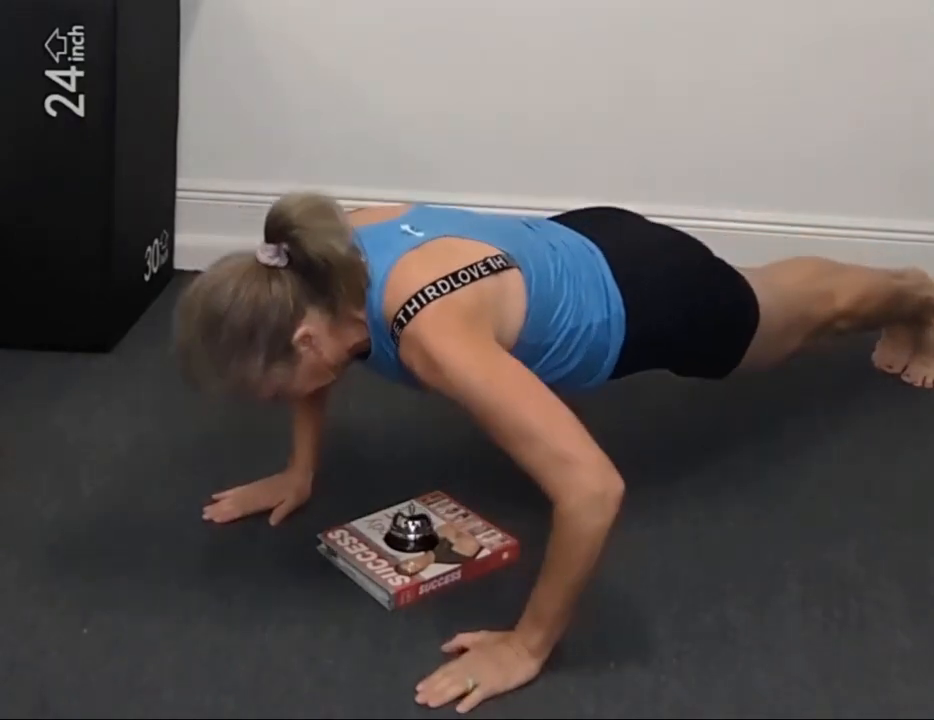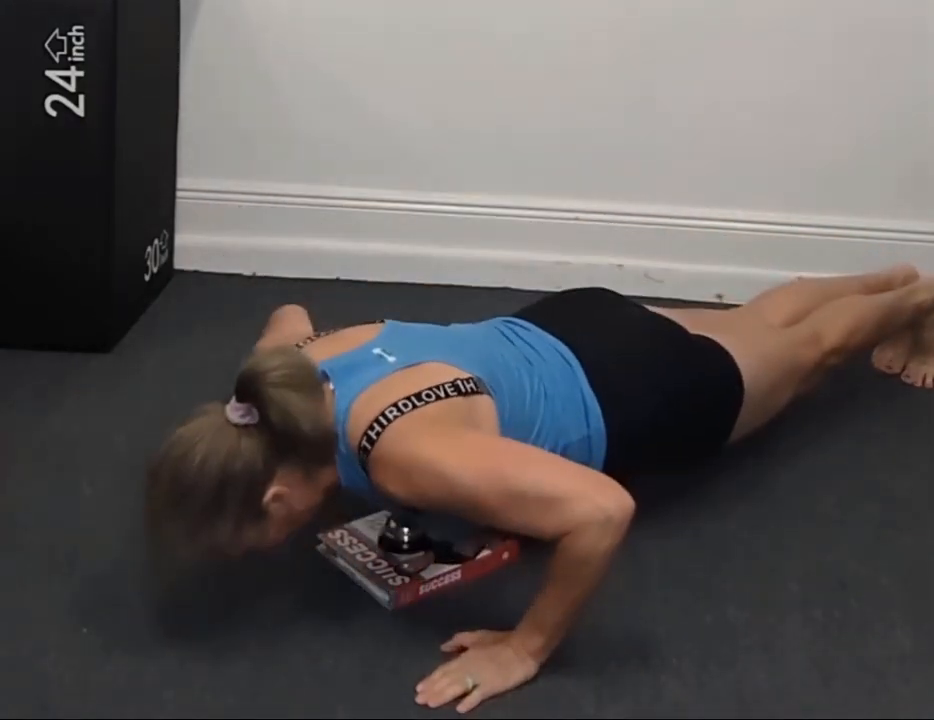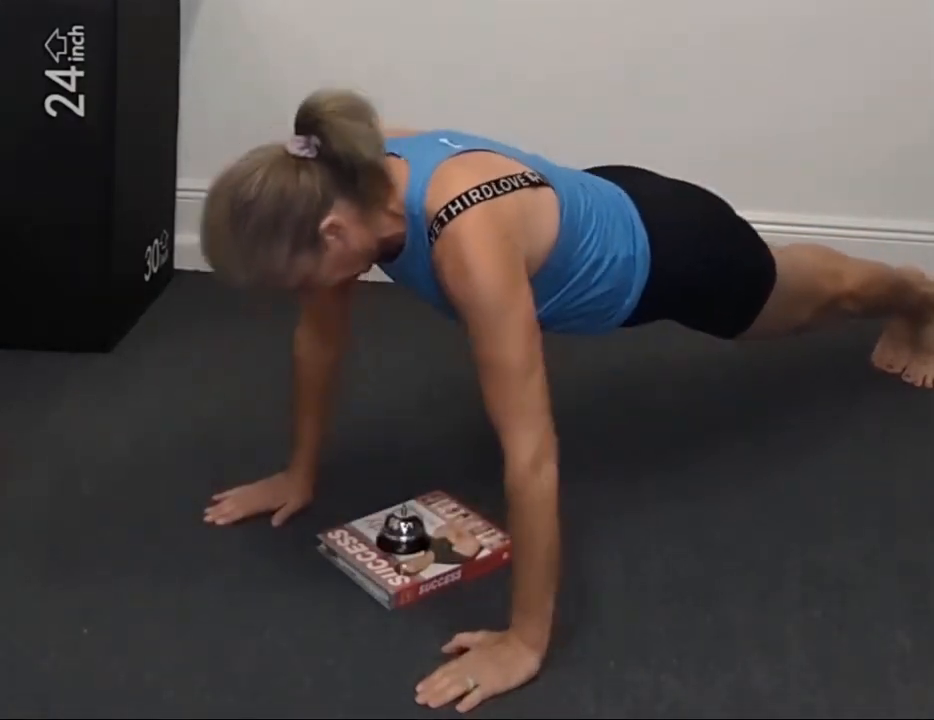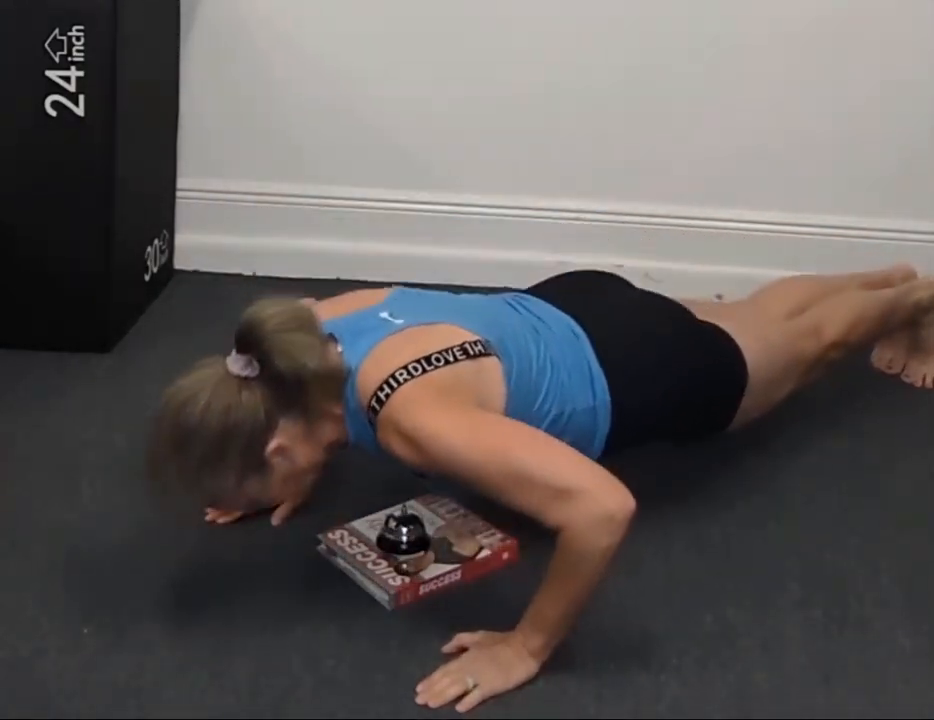
dt=0.7s
person 1, frame 1
left shoulder: (431, 338)
right shoulder: (321, 259)
left elbow: (594, 490)
right elbow: (315, 345)
left wrist: (528, 645)
right wrist: (300, 470)
left hip: (647, 302)
right hip: (582, 253)
left knee: (818, 310)
right knee: (770, 284)
person 1, frame 2
left shoulder: (402, 455)
right shoulder: (291, 376)
left elbow: (605, 509)
right elbow: (291, 312)
left wrist: (526, 647)
right wrist: (290, 455)
left hip: (629, 397)
right hip: (558, 333)
left knee: (804, 348)
right knee: (752, 322)
person 1, frame 3
left shoulder: (469, 240)
right shoulder: (351, 182)
left elbow: (532, 453)
right elbow: (318, 336)
left wrist: (525, 643)
right wrist: (300, 477)
left hip: (672, 253)
right hip: (609, 216)
left knee: (822, 296)
right knee: (801, 298)
person 1, frame 4
left shoulder: (409, 416)
right shoulder: (305, 338)
left elbow: (604, 508)
left wrist: (524, 648)
right wrist: (299, 483)
left hip: (636, 374)
right hip: (566, 315)
left knee: (811, 337)
right knee: (755, 313)
